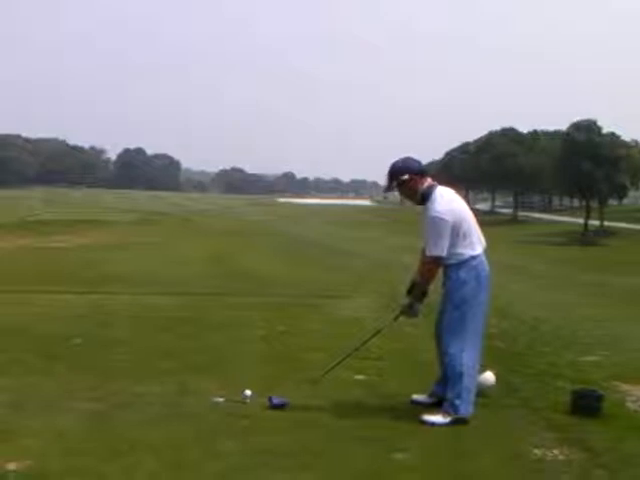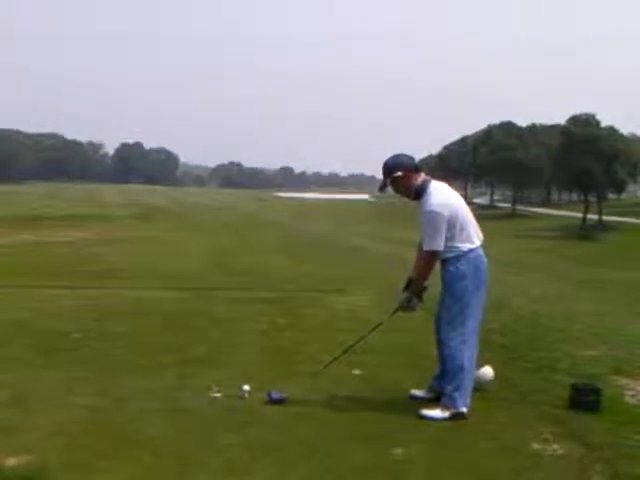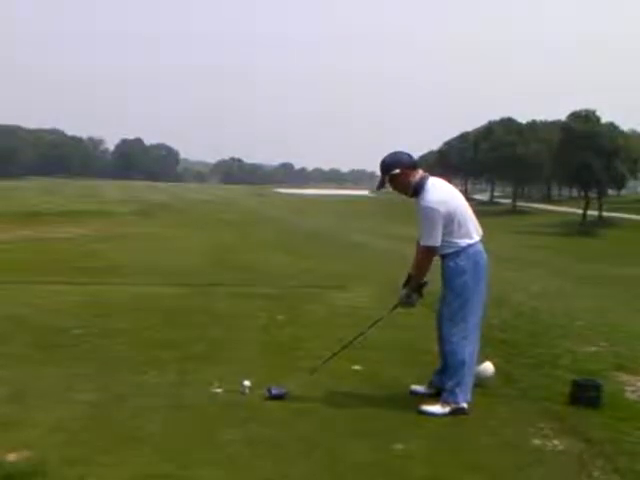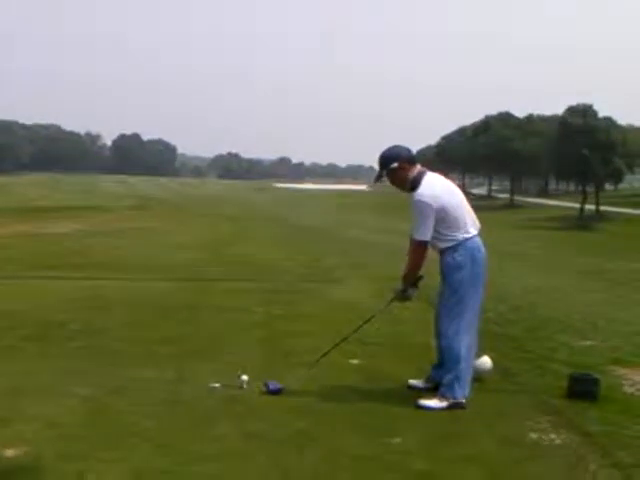
dt=0.2s
person 1, frame 1
left shoulder: (438, 210)
right shoulder: (439, 195)
left elbow: (434, 261)
right elbow: (429, 250)
left wrist: (415, 298)
right wrist: (415, 282)
left hip: (466, 273)
right hip: (461, 270)
left knee: (457, 339)
right knee: (446, 334)
left ankle: (457, 408)
right ankle: (443, 391)
person 1, frame 2
left shoulder: (433, 205)
right shoulder: (433, 190)
left elbow: (430, 256)
right elbow: (426, 244)
left wrist: (413, 293)
right wrist: (412, 278)
left hip: (464, 266)
right hip: (459, 264)
left knee: (456, 333)
right knee: (446, 328)
left ankle: (455, 402)
right ankle: (442, 386)
person 1, frame 3
left shoulder: (431, 201)
right shoulder: (432, 186)
left elbow: (428, 251)
right elbow: (424, 242)
left wrist: (412, 289)
right wrist: (412, 276)
left hip: (464, 261)
right hip: (460, 259)
left knee: (457, 328)
right knee: (447, 324)
left ankle: (456, 398)
right ankle: (443, 381)
person 1, frame 4
left shoulder: (423, 196)
right shoulder: (430, 181)
left elbow: (420, 246)
right elbow: (419, 240)
left wrist: (406, 283)
right wrist: (409, 274)
left hip: (462, 256)
right hip: (460, 253)
left knee: (454, 323)
right knee: (446, 319)
left ankle: (453, 393)
right ankle: (440, 376)
